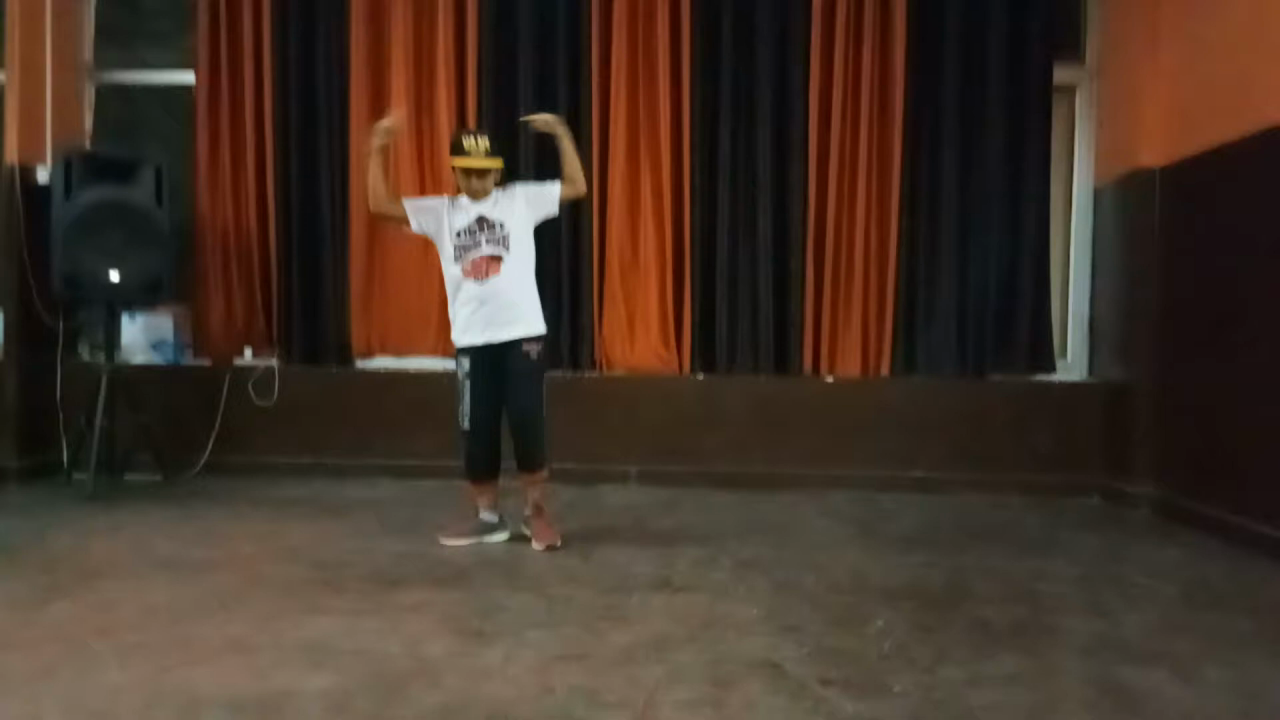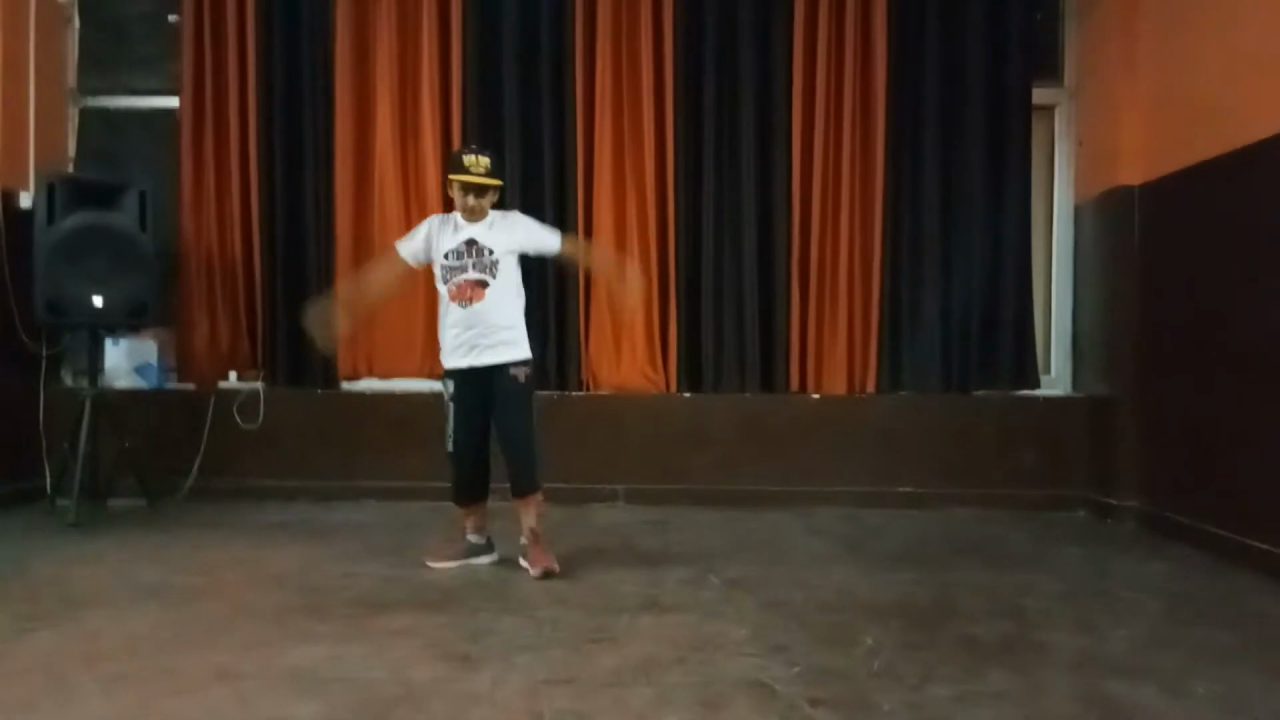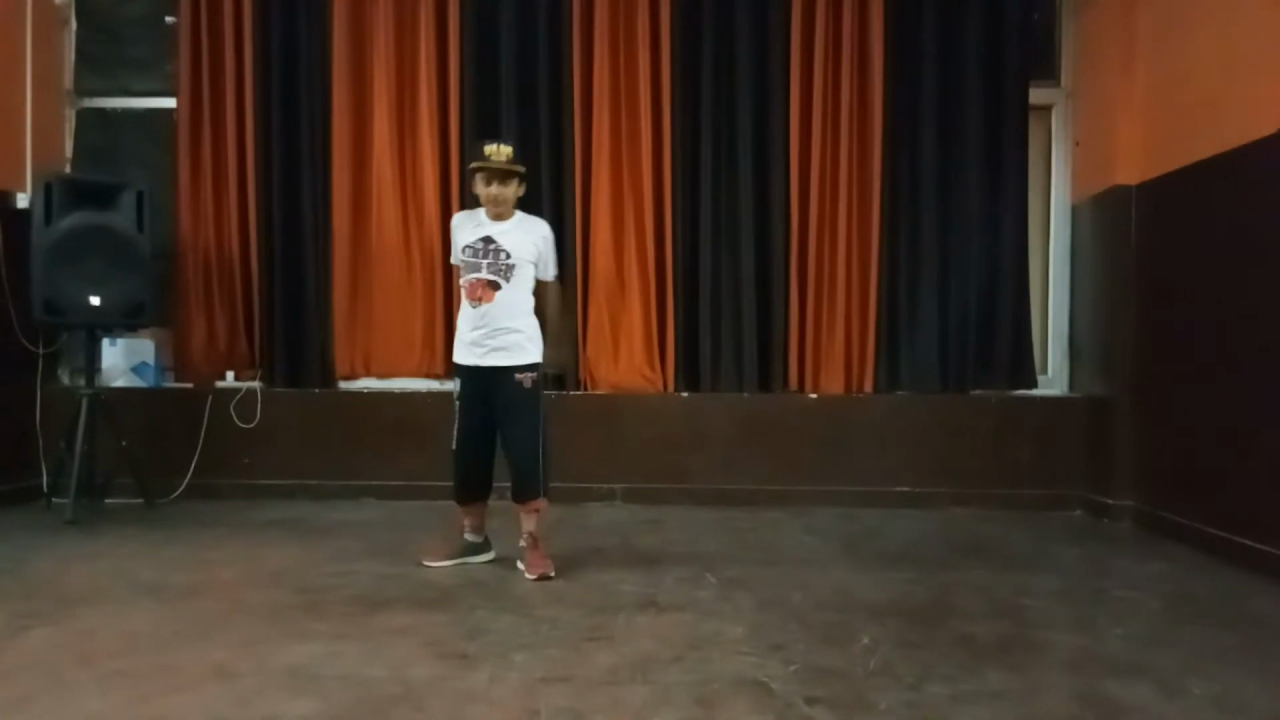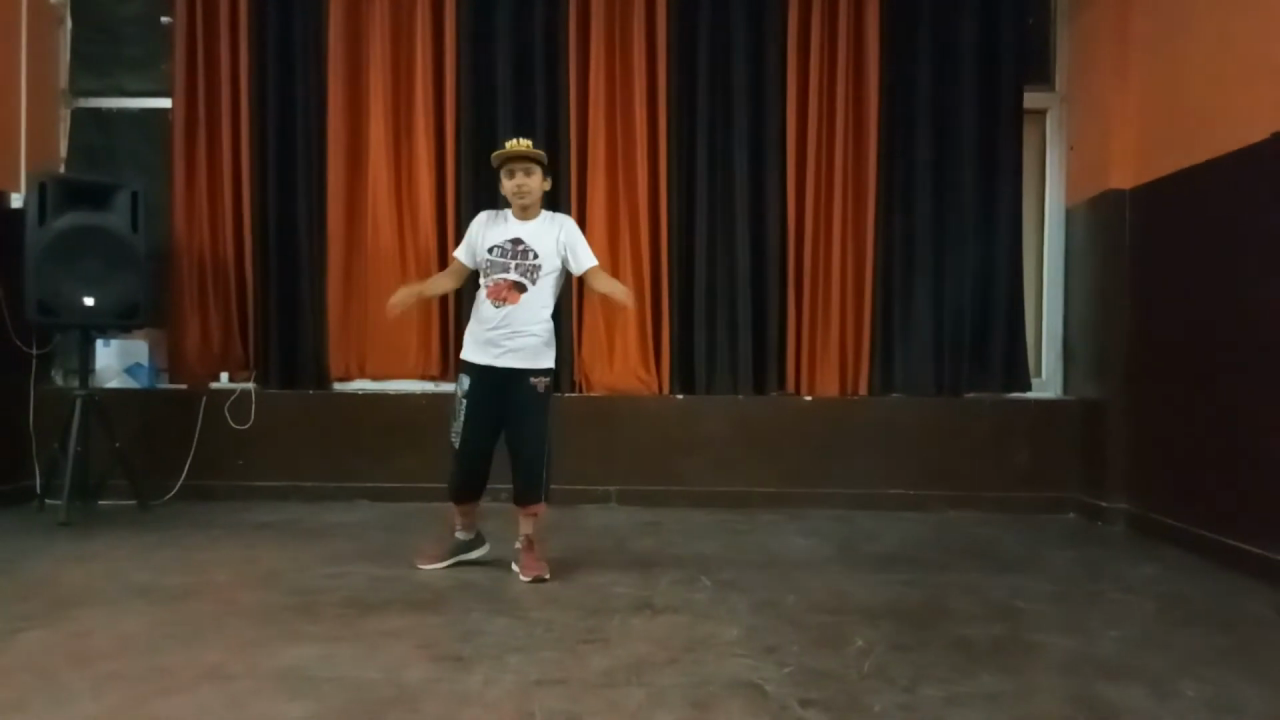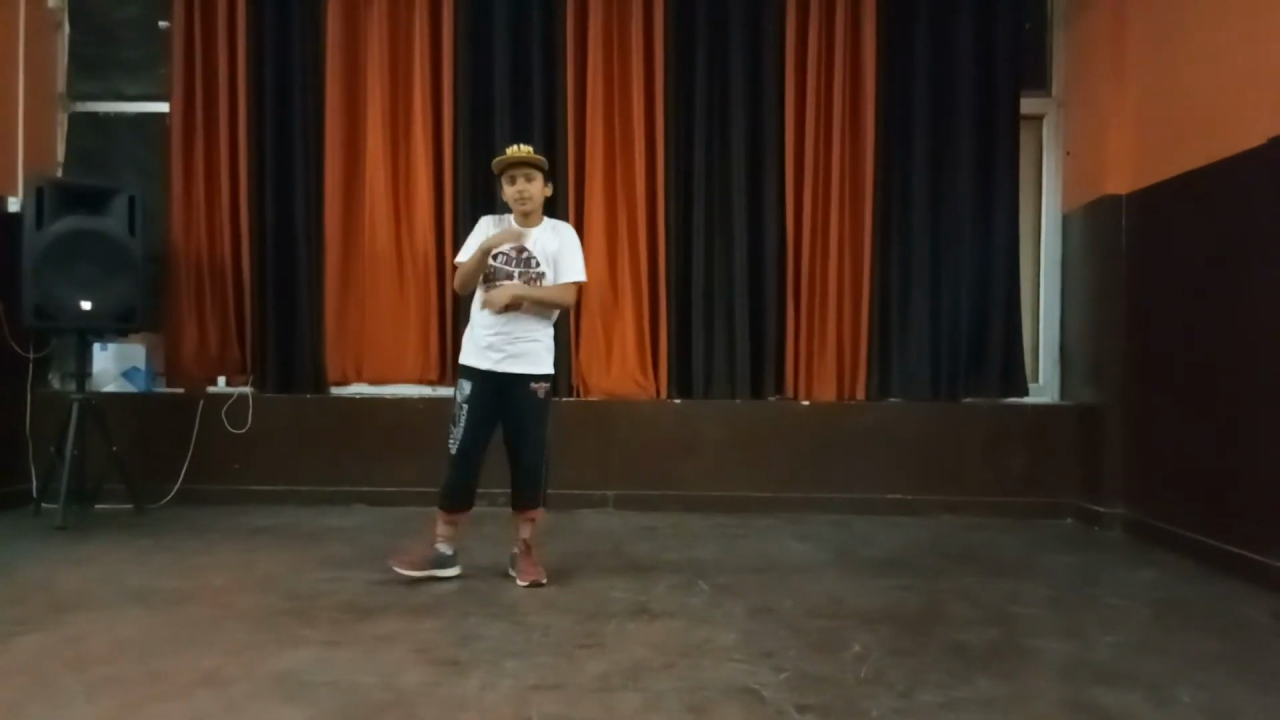
dt=0.3s
person 1, frame 1
left shoulder: (522, 200)
right shoulder: (440, 212)
left elbow: (576, 188)
right elbow: (381, 204)
left wrist: (561, 133)
right wrist: (378, 145)
left hip: (523, 335)
right hip: (472, 340)
left knee: (529, 424)
right knee: (477, 431)
left ankle: (537, 513)
right ankle: (487, 516)
person 1, frame 2
left shoulder: (515, 224)
right shoulder: (435, 228)
left elbow: (567, 247)
right elbow: (393, 267)
left wrist: (616, 271)
right wrist: (346, 303)
left hip: (509, 358)
right hip: (459, 362)
left knee: (520, 448)
right knee: (464, 454)
left ankle: (533, 541)
right ankle: (475, 537)
person 1, frame 3
left shoulder: (535, 231)
right shoulder: (461, 224)
left elbow: (546, 290)
left wrist: (553, 342)
left hip: (518, 360)
right hip: (468, 360)
left knee: (525, 452)
right knee: (467, 453)
left ankle: (531, 543)
right ankle: (472, 537)
person 1, frame 4
left shoulder: (561, 228)
right shoulder: (484, 223)
left elbow: (593, 274)
right elbow: (455, 275)
left wrist: (612, 287)
right wrist: (416, 292)
left hip: (531, 360)
right hip: (479, 357)
left knee: (530, 454)
right knee: (467, 451)
left ankle: (527, 545)
right ankle: (466, 535)
person 1, frame 5
left shoulder: (562, 234)
right shoulder: (487, 226)
left elbow: (567, 296)
right elbow: (460, 284)
left wrist: (512, 293)
right wrist: (494, 243)
left hip: (531, 366)
right hip: (478, 362)
left knee: (529, 461)
right knee: (462, 457)
left ankle: (524, 551)
right ankle: (442, 548)
